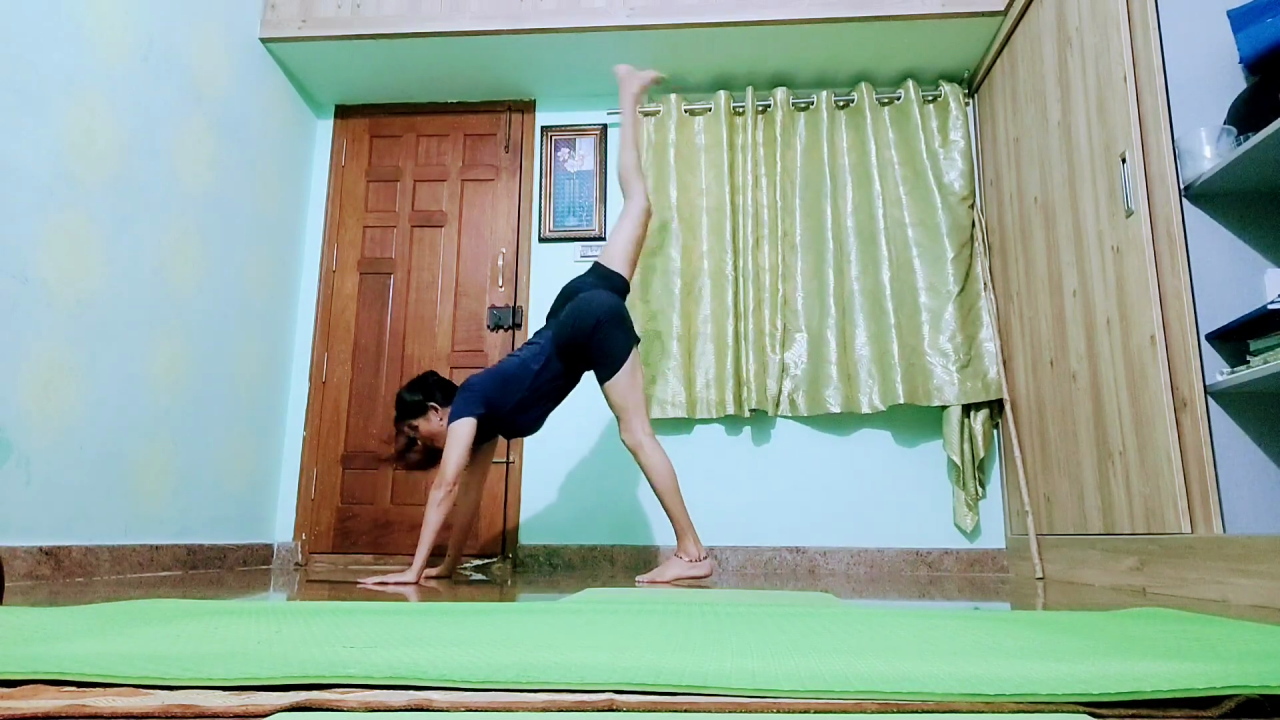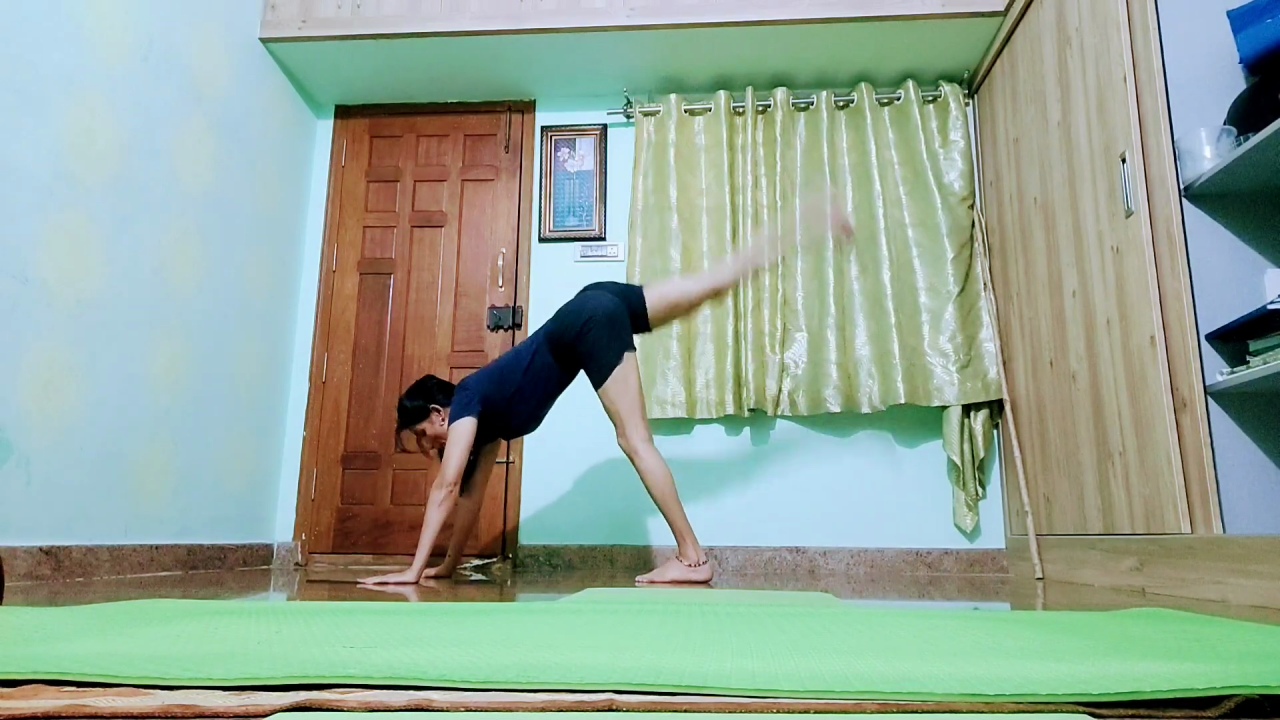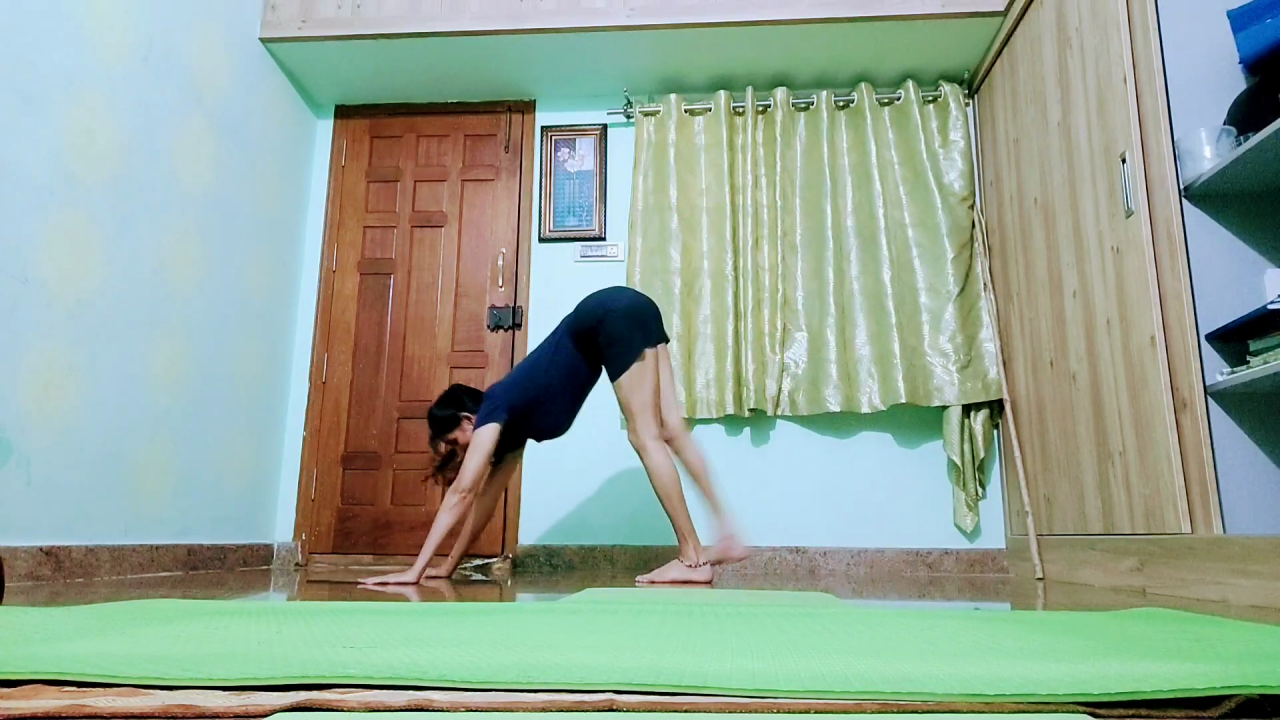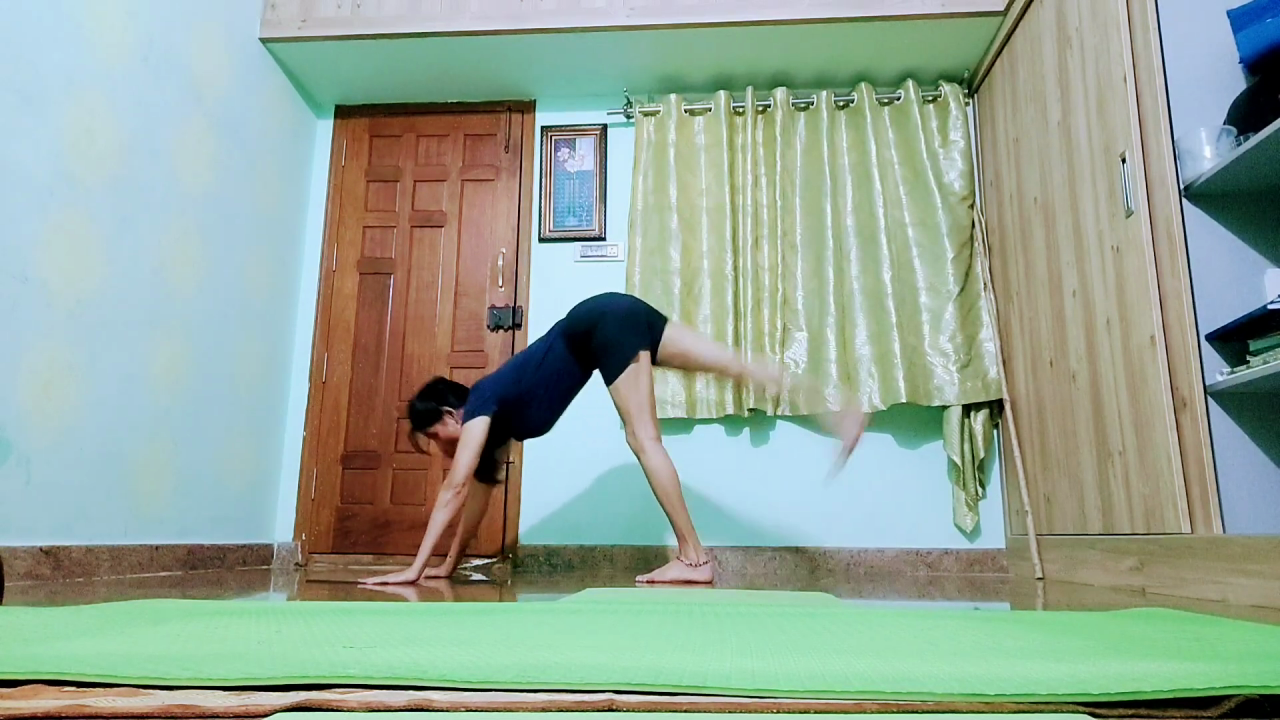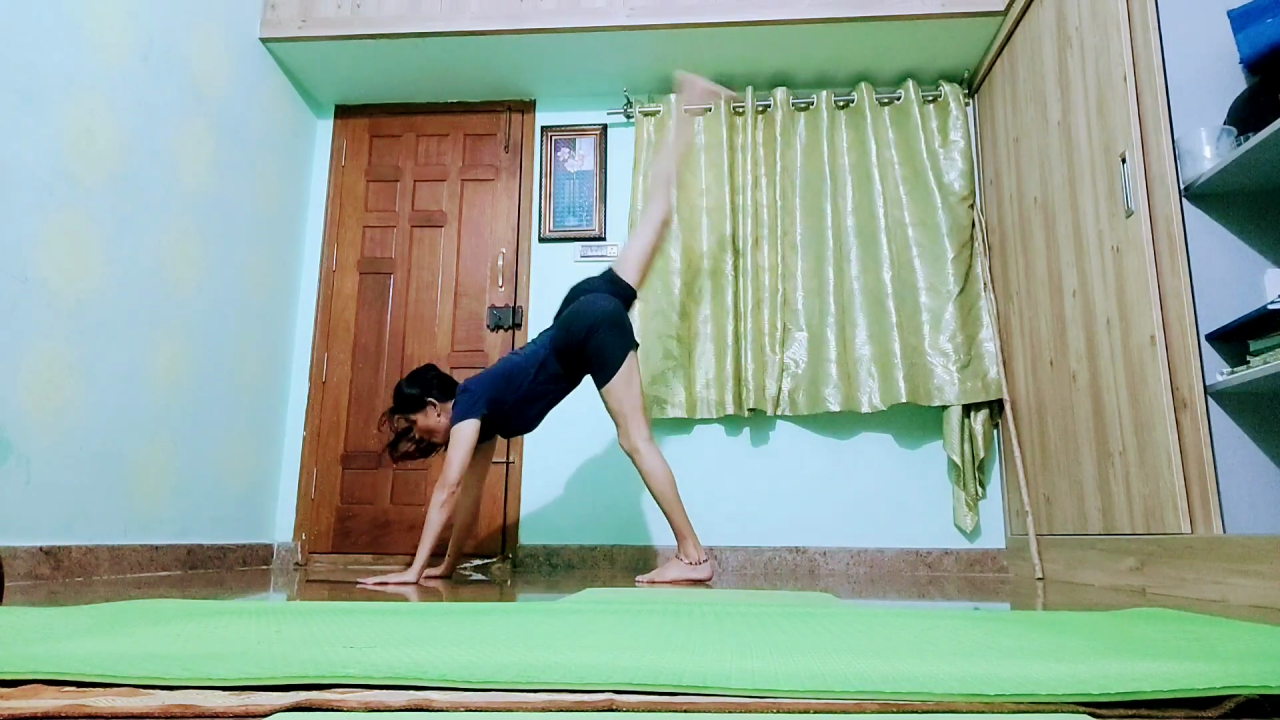
dt=0.3s
person 1, frame 1
left shoulder: (467, 408)
right shoulder: (481, 413)
left elbow: (446, 488)
right elbow: (469, 489)
left wrist: (416, 569)
left hip: (593, 322)
right hip: (584, 307)
left knee: (636, 435)
right knee: (636, 207)
left ankle: (692, 553)
person 1, frame 2
left shoulder: (466, 407)
right shoulder: (485, 405)
left elbow: (445, 488)
right elbow: (472, 491)
left wrist: (416, 568)
right wrist: (449, 562)
left hip: (593, 323)
right hip: (599, 309)
left knee: (635, 443)
right knee: (726, 275)
left ankle: (691, 558)
person 1, frame 3
left shoulder: (494, 412)
right shoulder: (512, 418)
left elbow: (462, 492)
right elbow: (488, 492)
left wrist: (417, 569)
right wrist: (450, 564)
left hip: (615, 318)
right hip: (624, 310)
left knee: (647, 439)
right knee: (671, 431)
left ankle: (693, 558)
right ankle: (727, 533)
person 1, frame 4
left shoulder: (480, 406)
right shoulder: (494, 413)
left elbow: (455, 486)
right elbow: (478, 486)
left wrist: (416, 567)
right wrist: (450, 562)
left hip: (607, 322)
right hip: (607, 317)
left knee: (643, 437)
right knee: (730, 364)
left ankle: (692, 556)
right ankle: (838, 416)
person 1, frame 5
left shoulder: (469, 406)
right shoulder: (483, 406)
left elbow: (448, 490)
right elbow: (468, 490)
left wrist: (416, 570)
right wrist: (448, 565)
left hip: (592, 325)
right hip: (592, 309)
left knee: (635, 440)
right knee: (655, 210)
left ankle: (692, 556)
right ankle: (686, 104)
